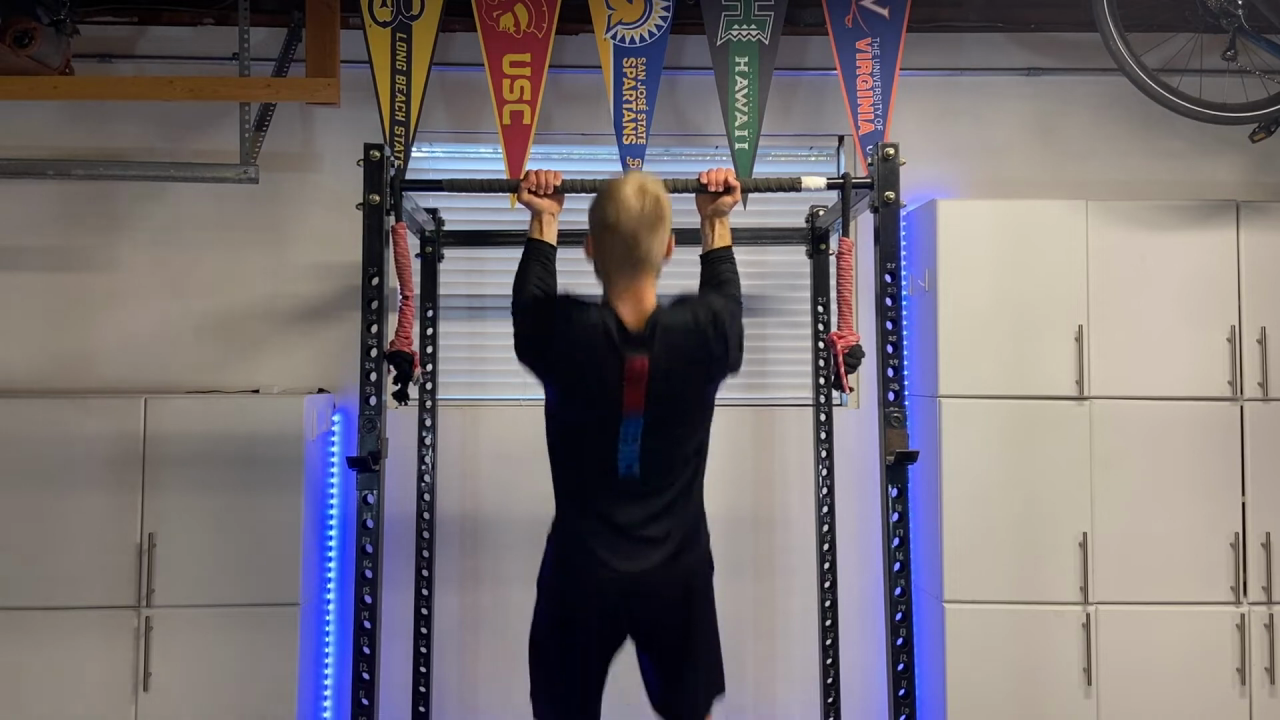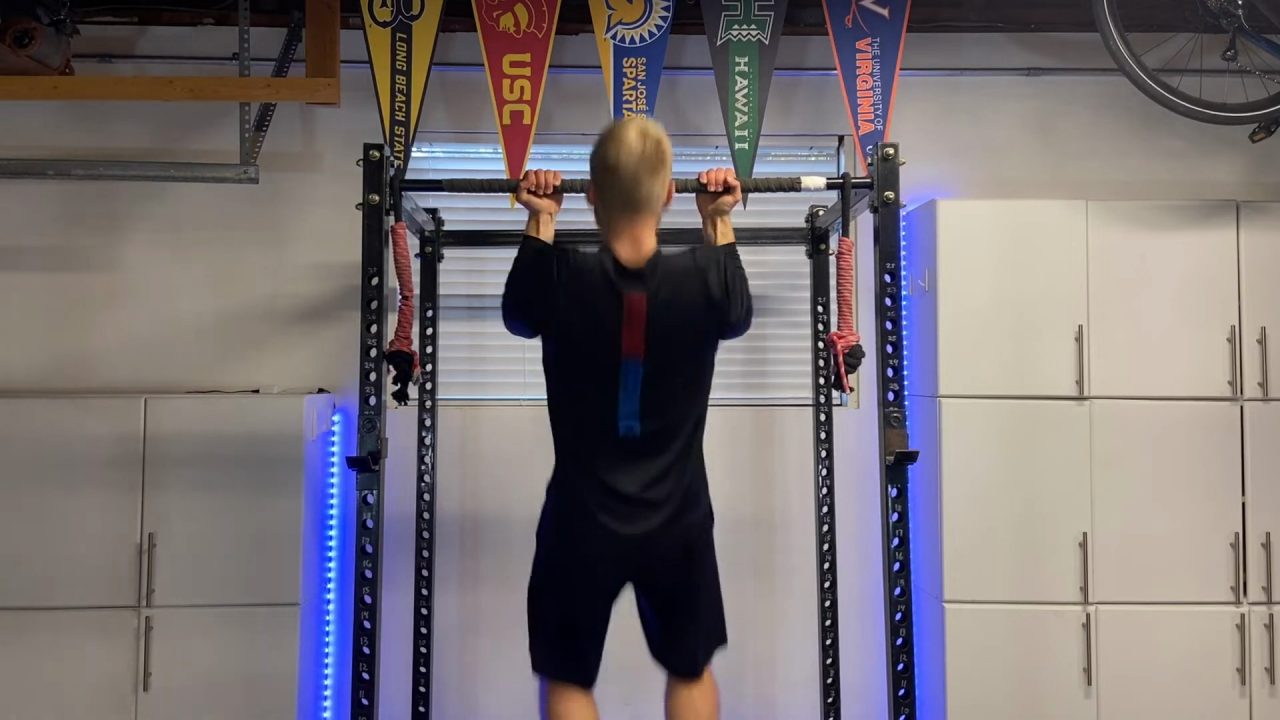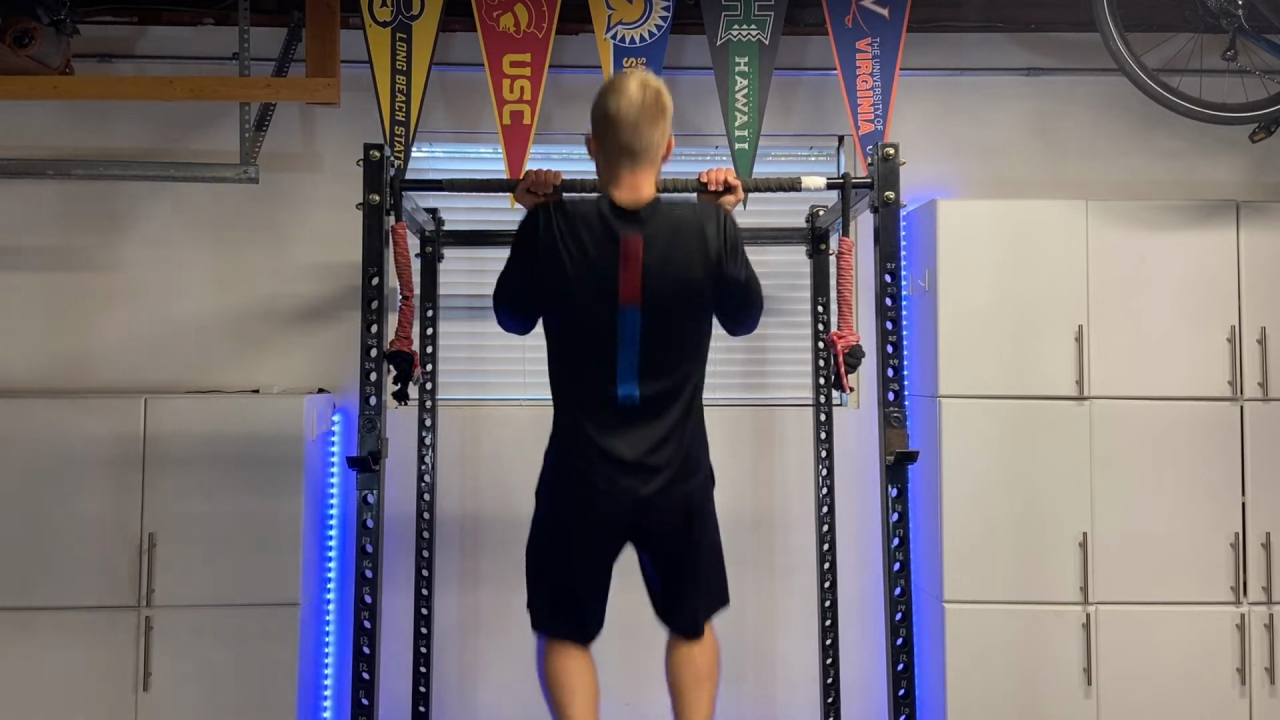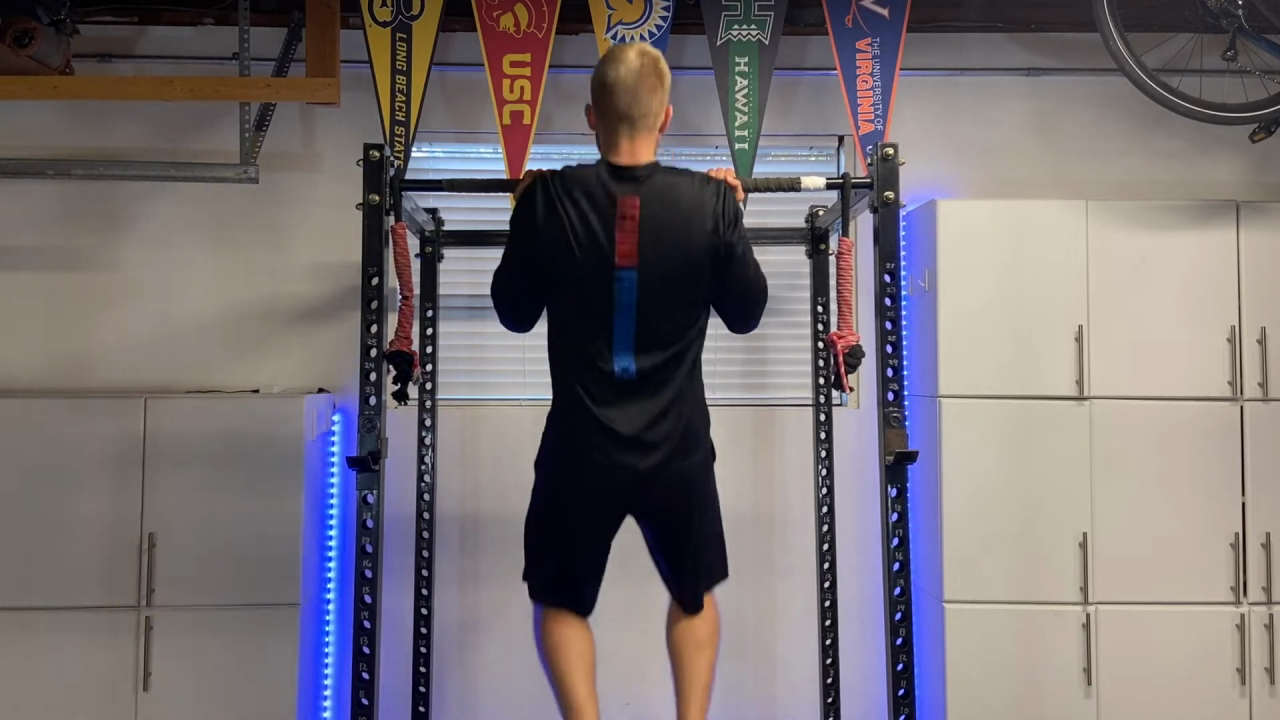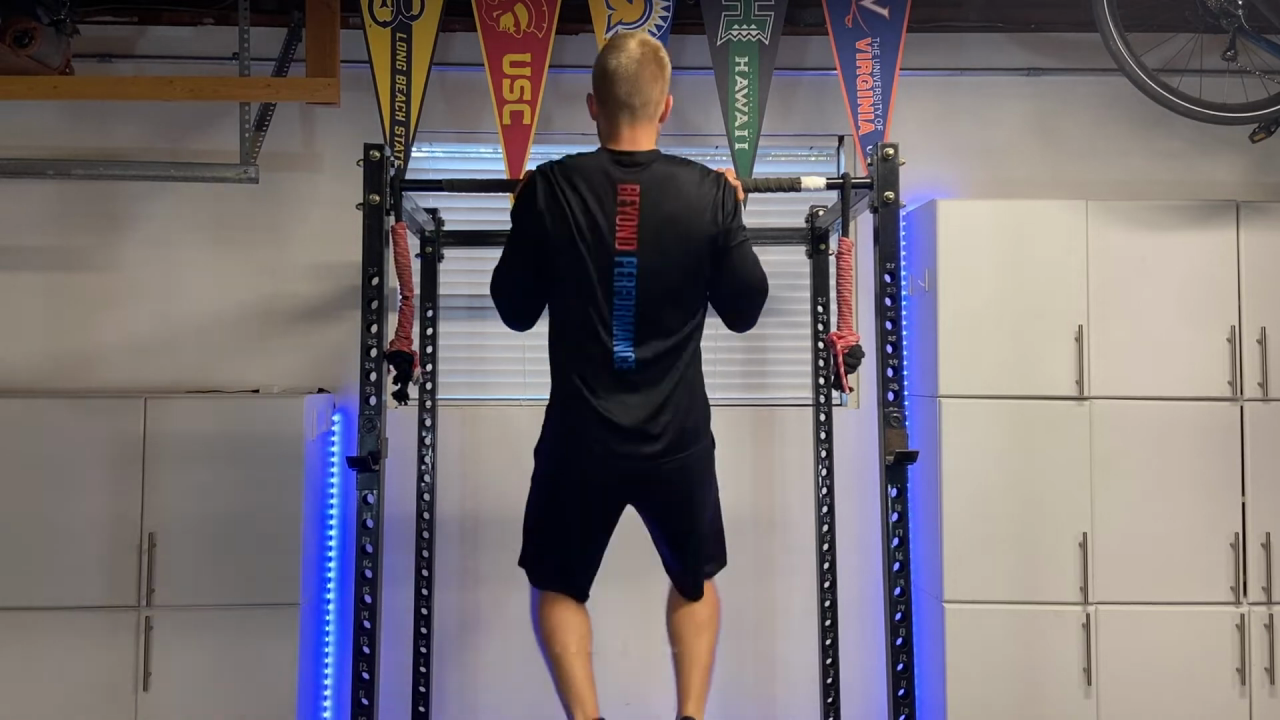
dt=0.1s
person 1, frame 1
left shoulder: (563, 334)
right shoulder: (701, 332)
left elbow: (529, 312)
left wrist: (541, 229)
right wrist: (716, 229)
left hip: (581, 570)
right hip: (676, 569)
person 1, frame 2
left shoulder: (559, 282)
right shoulder: (704, 282)
left elbow: (518, 312)
right elbow: (737, 314)
left wrist: (540, 219)
right wrist: (720, 221)
left hip: (581, 526)
right hip: (676, 525)
right knee: (690, 669)
person 1, frame 3
left shoulder: (553, 230)
right shoulder: (709, 228)
left elbow: (514, 314)
right elbow: (743, 316)
left hip: (581, 480)
right hip: (677, 478)
left knee: (564, 632)
right knee: (691, 624)
person 1, frame 4
left shoulder: (549, 202)
right shoulder: (708, 202)
left elbow: (513, 311)
right elbow: (746, 312)
left hip: (580, 454)
right hip: (676, 453)
left knee: (561, 605)
right knee: (693, 599)
person 1, frame 5
left shoulder: (550, 189)
right shoulder: (708, 192)
left elbow: (516, 309)
right elbow: (744, 309)
left hip: (580, 441)
right hip: (676, 439)
left knee: (558, 585)
right knee: (694, 580)
